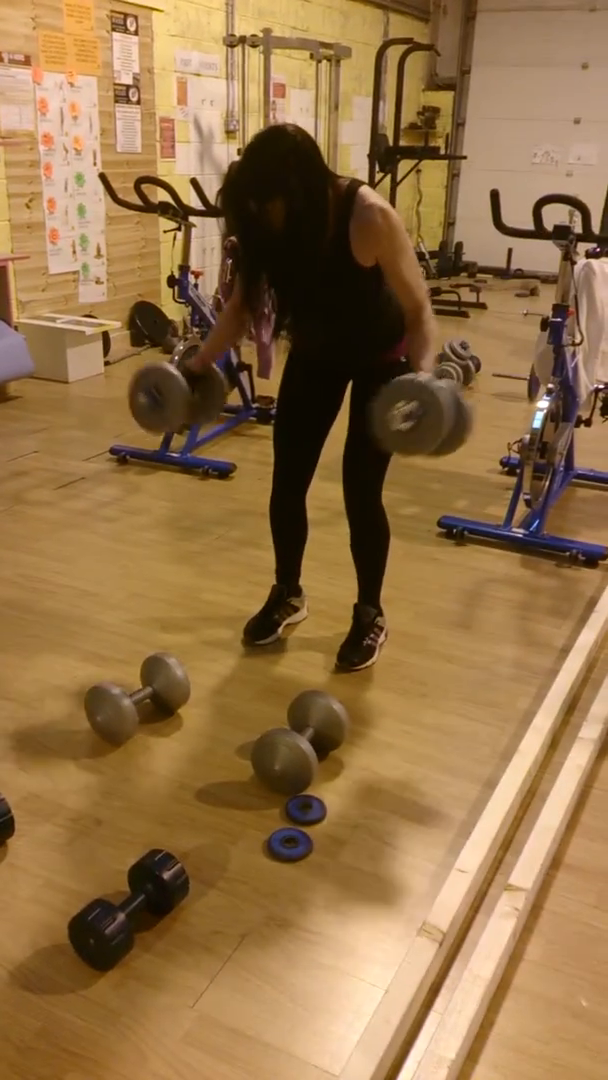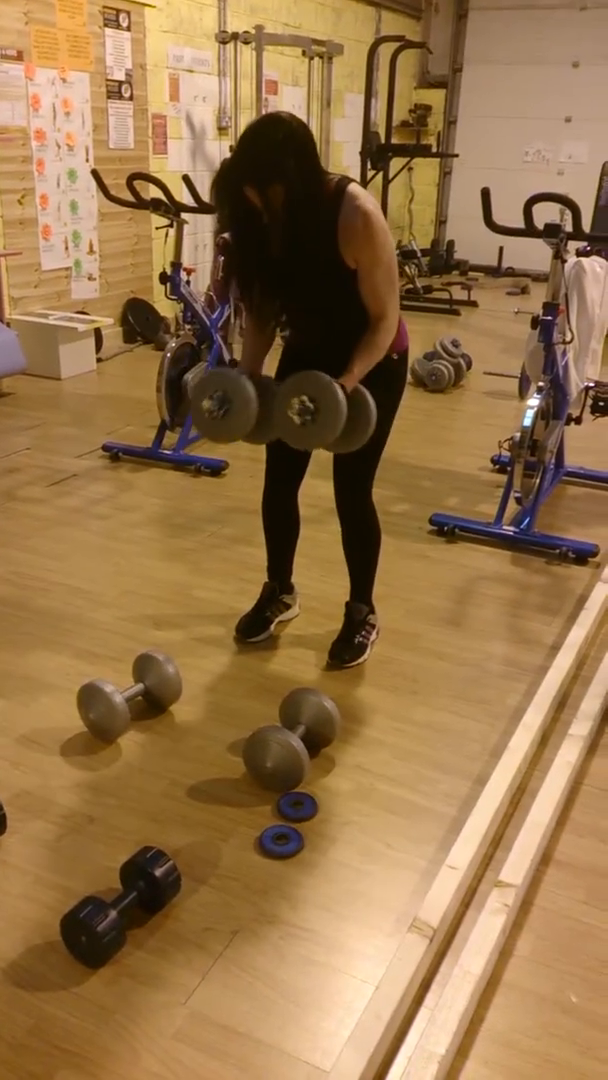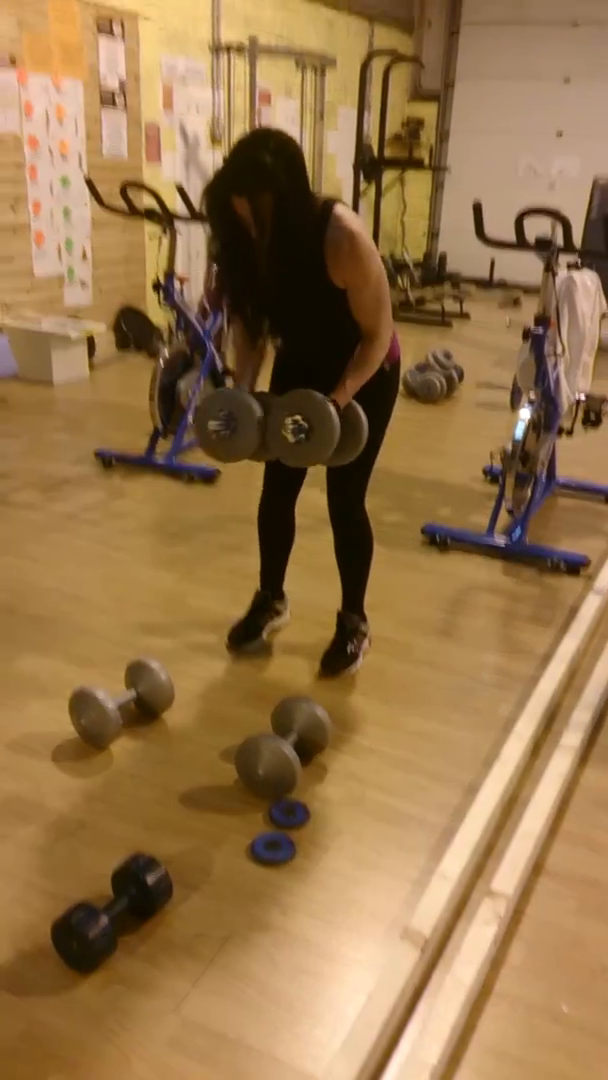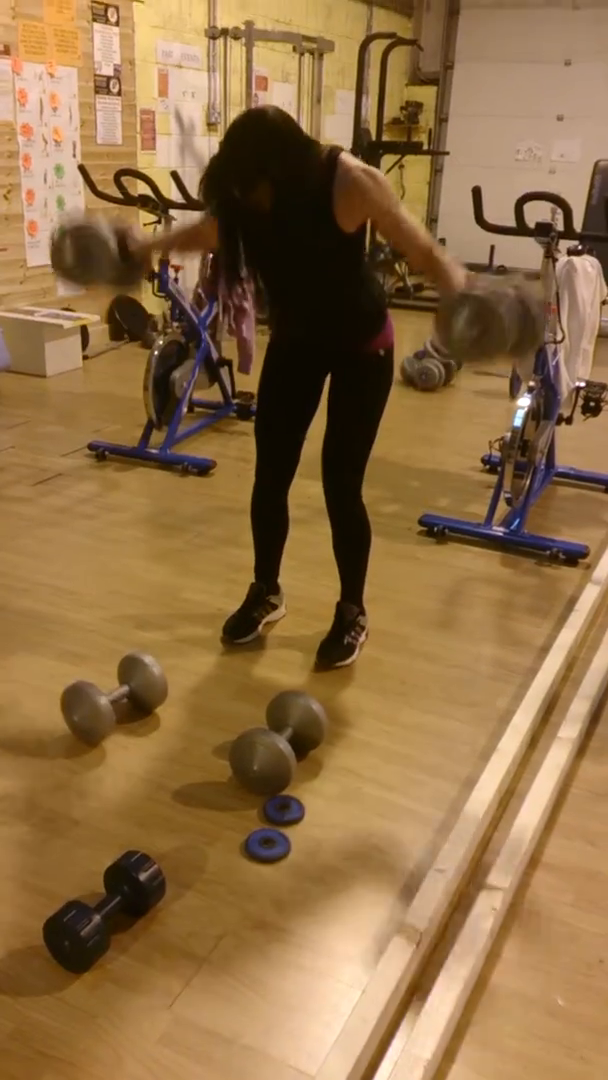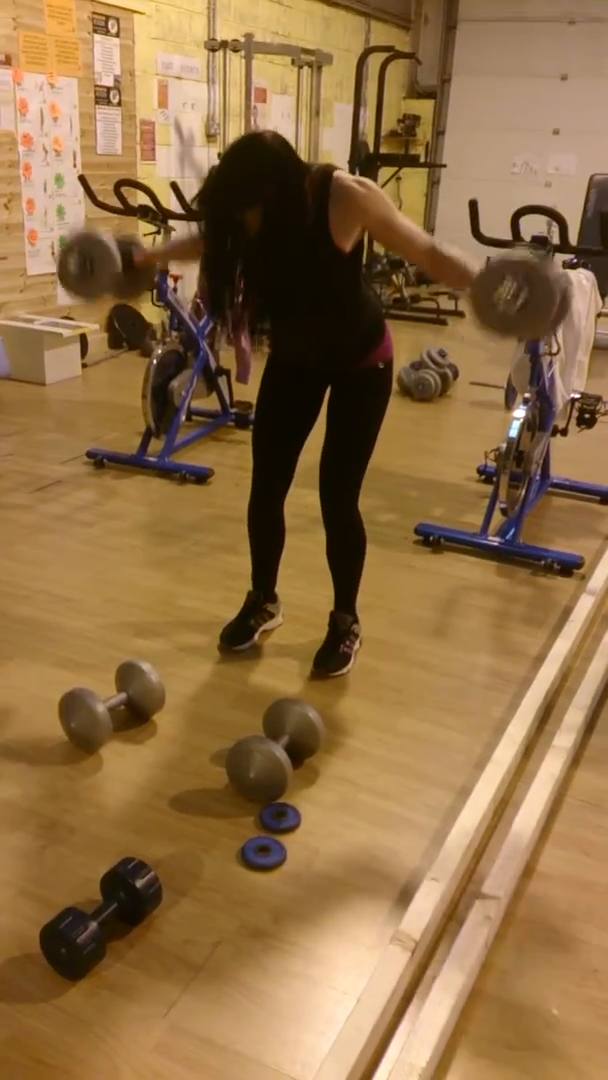
dt=0.4s
person 1, frame 1
left shoulder: (369, 217)
right shoulder: (268, 223)
left elbow: (418, 307)
right elbow: (243, 302)
left wrist: (426, 377)
right wrist: (199, 362)
left hip: (380, 359)
right hip: (313, 355)
left knee: (361, 492)
right knee: (287, 483)
left ankle: (370, 614)
right ankle: (287, 595)
person 1, frame 2
left shoulder: (357, 215)
right shoulder: (259, 218)
left elbow: (384, 317)
right elbow: (261, 306)
left wrist: (344, 387)
right wrist: (248, 375)
left hip: (372, 359)
right hip: (306, 352)
left knee: (351, 489)
right knee: (279, 479)
left ankle: (362, 611)
right ankle: (278, 592)
person 1, frame 3
left shoulder: (343, 236)
right shoulder: (246, 236)
left elbow: (379, 332)
right elbow: (247, 317)
left wrist: (336, 403)
right wrist: (243, 388)
left hip: (364, 373)
right hip: (299, 363)
left knee: (344, 498)
right knee: (277, 488)
left ankle: (353, 621)
right ankle: (270, 600)
person 1, frame 4
left shoulder: (349, 180)
right shoulder: (247, 195)
left elbow: (422, 249)
right elbow: (210, 233)
left wrist: (464, 294)
right wrist: (145, 246)
left hip: (360, 348)
right hip: (292, 342)
left knee: (341, 483)
right knee: (270, 474)
left ankle: (352, 611)
right ankle: (265, 592)
person 1, frame 5
left shoulder: (345, 197)
right shoulder: (247, 209)
left elbow: (424, 251)
right elbow: (209, 240)
right wrist: (150, 257)
left hip: (360, 361)
right hip: (293, 357)
left knee: (337, 496)
right knee: (266, 485)
left ankle: (346, 621)
right ankle: (263, 601)
